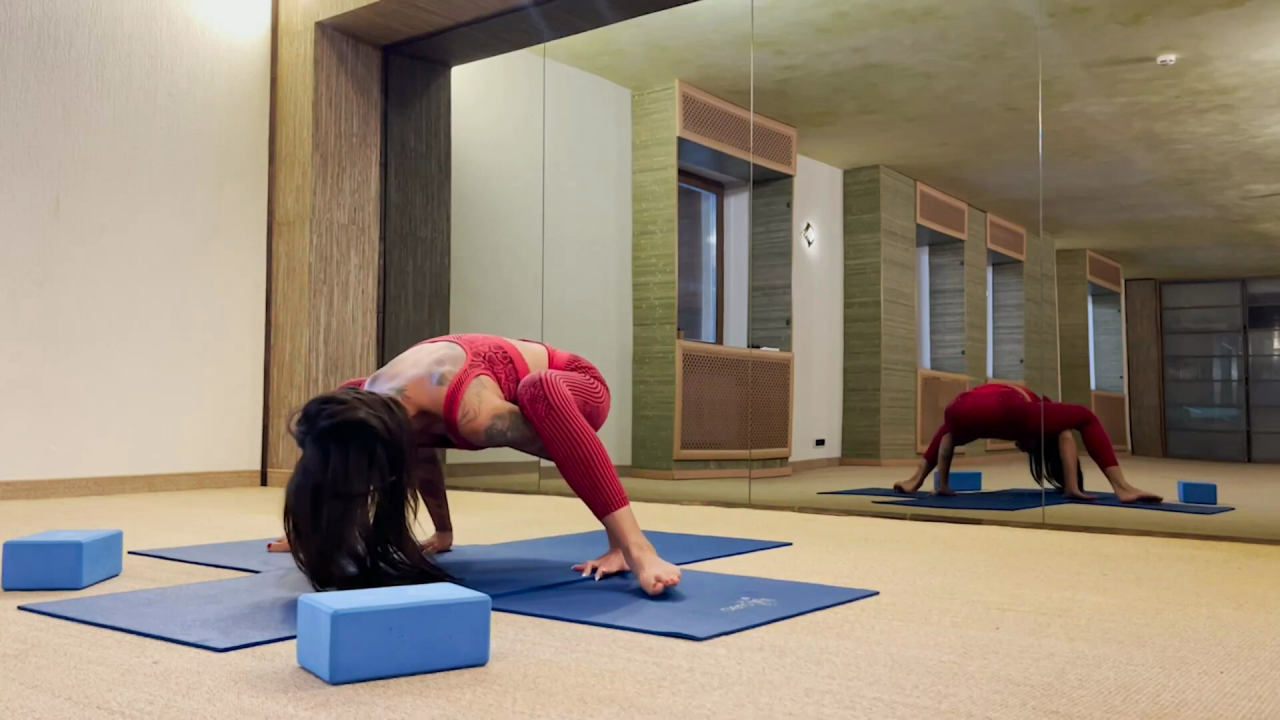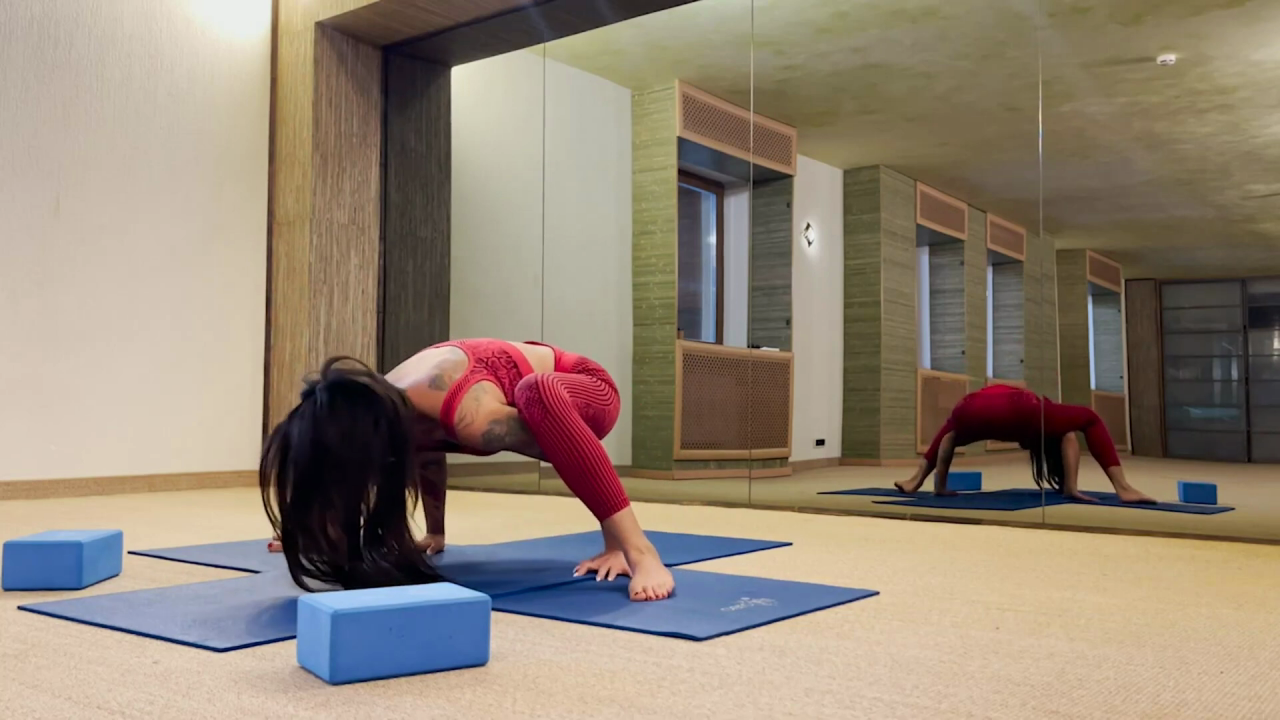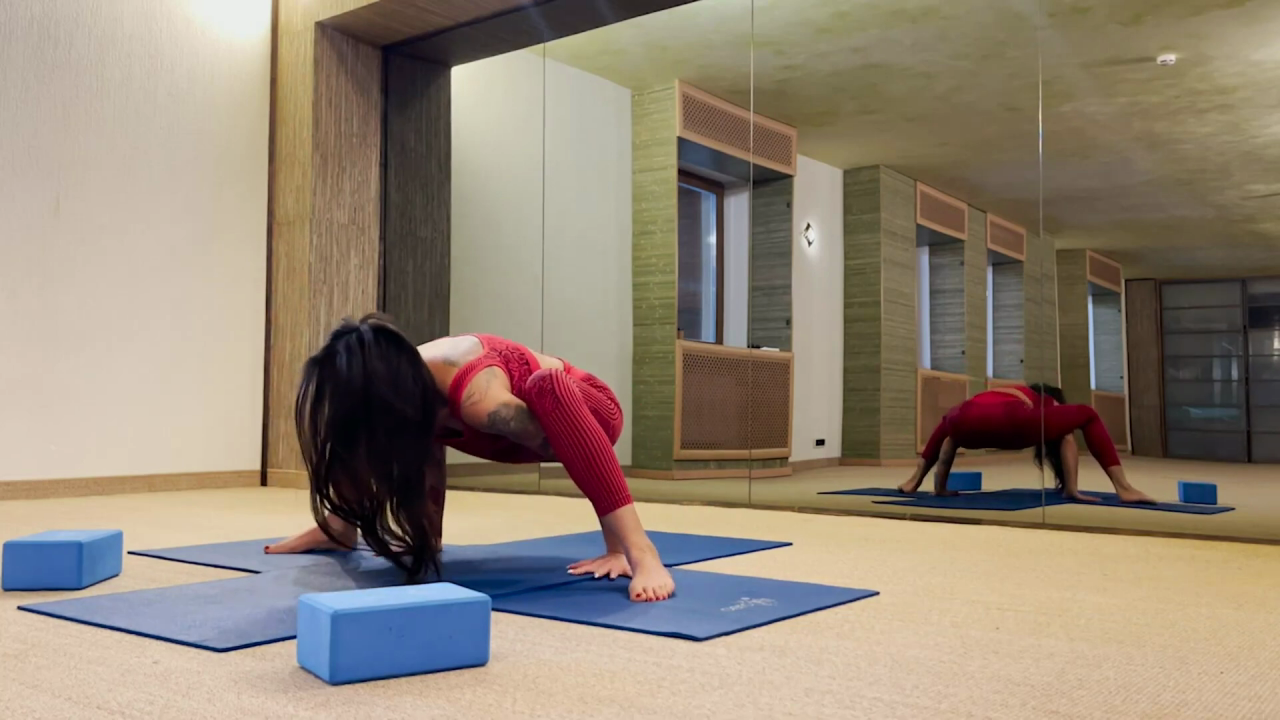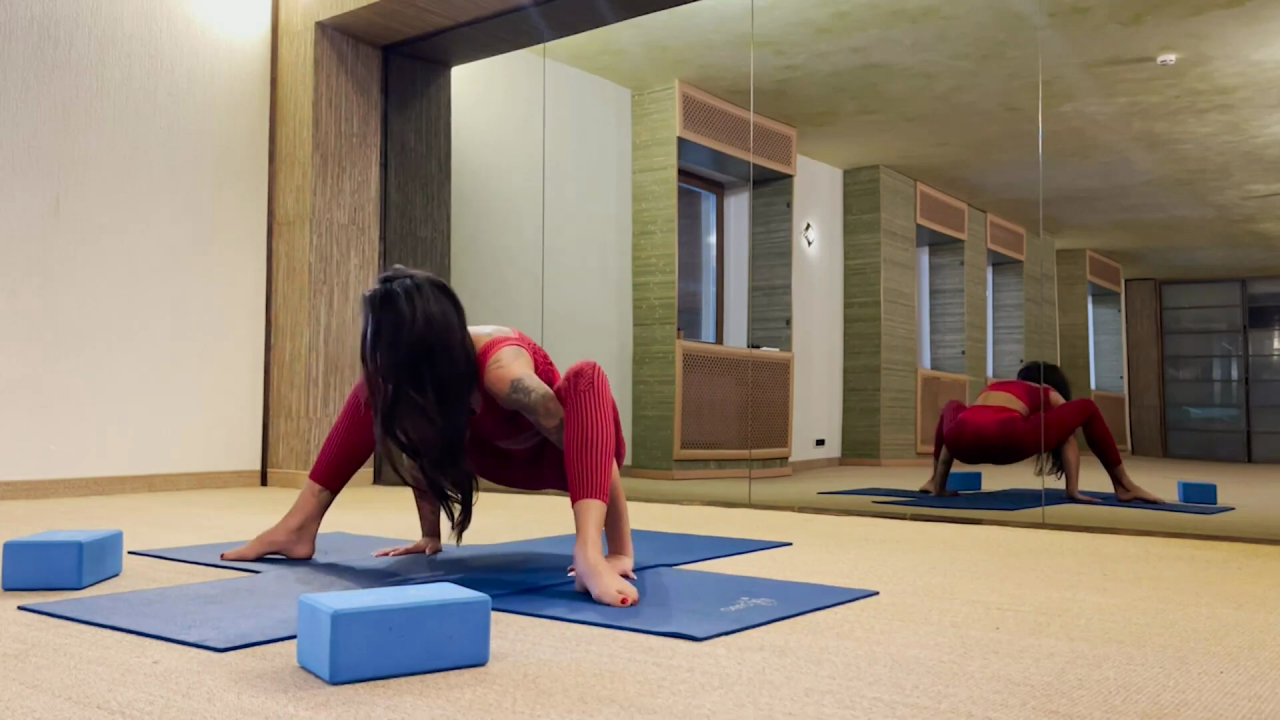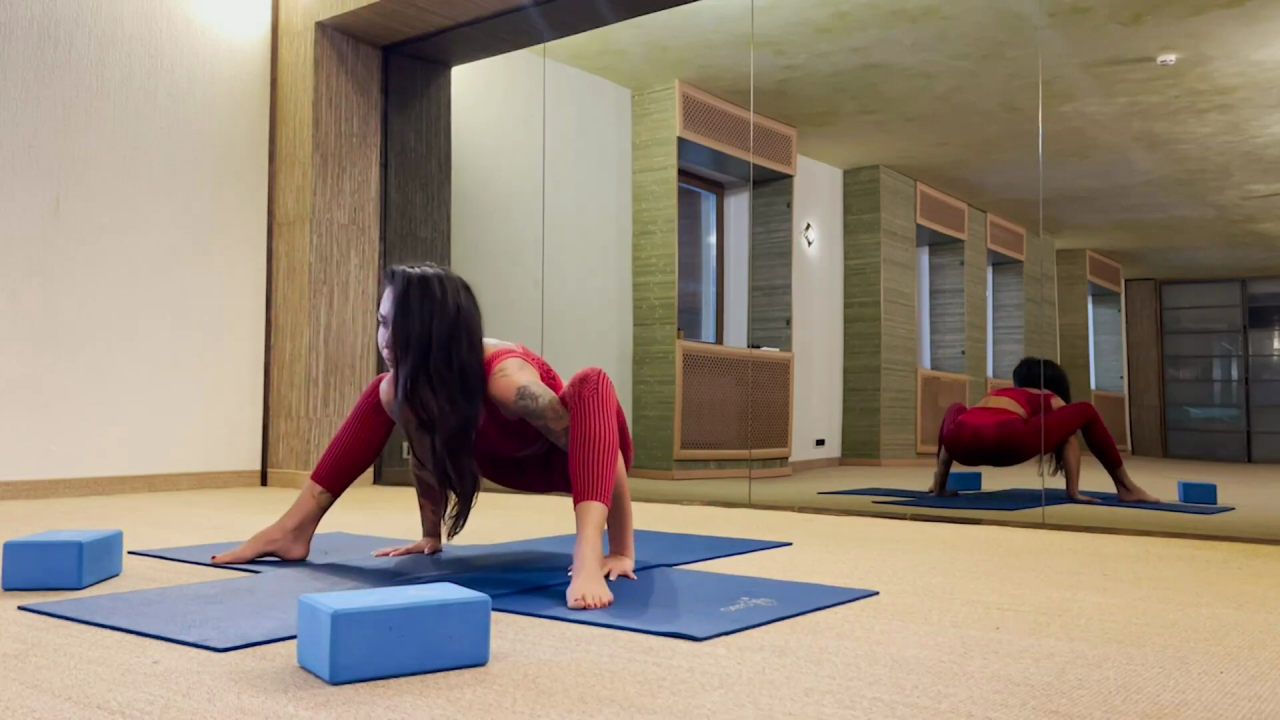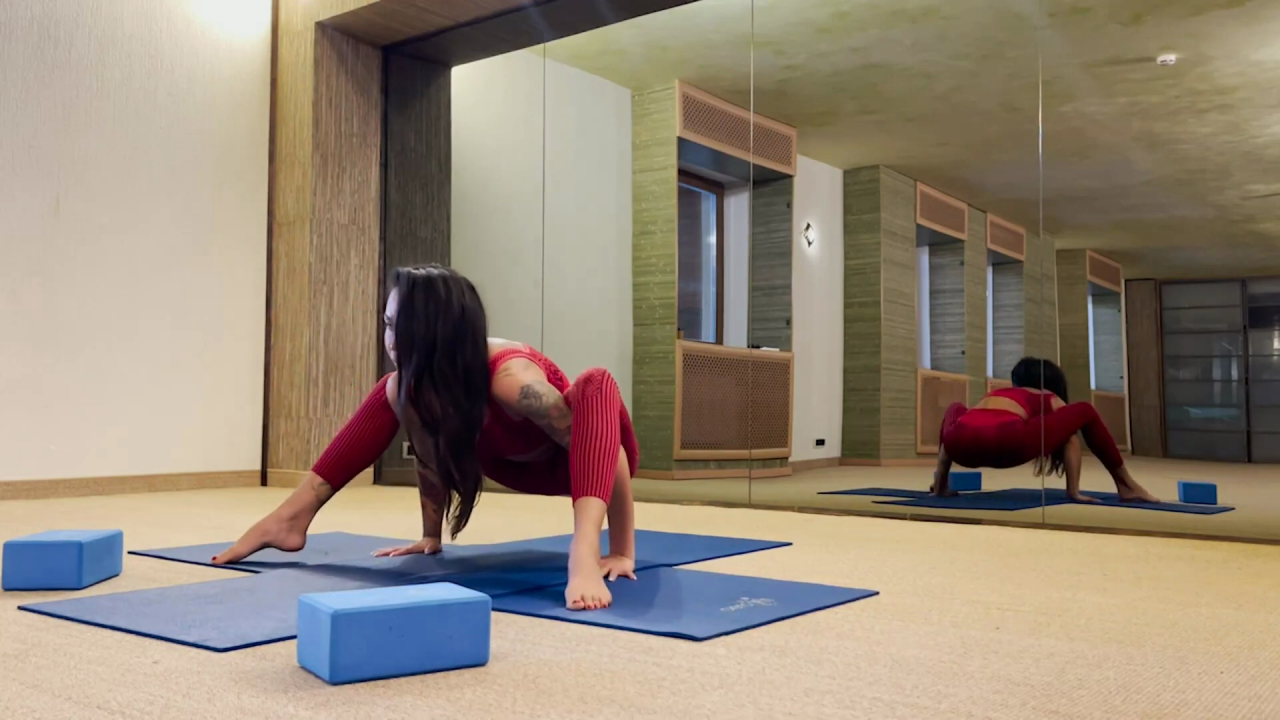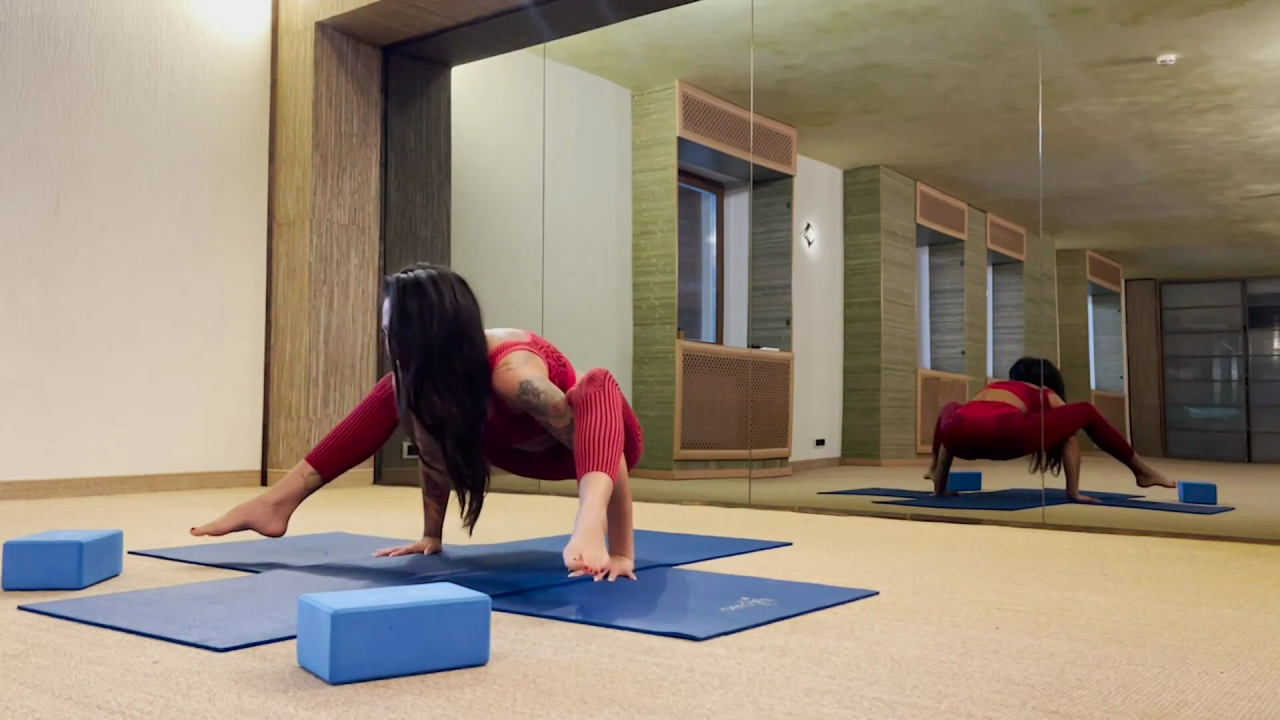
dt=0.7s
person 1, frame 1
left shoulder: (471, 411)
right shoulder: (366, 403)
left elbow: (573, 450)
left wrist: (626, 548)
right wrist: (442, 532)
left hip: (575, 389)
right hip: (512, 393)
left knee: (539, 392)
left ankle: (635, 546)
person 1, frame 2
left shoulder: (468, 414)
right shoulder: (379, 407)
left elbow: (575, 457)
left wrist: (625, 547)
right wrist: (433, 532)
left hip: (584, 391)
left knee: (538, 395)
left ankle: (636, 549)
person 1, frame 3
left shoulder: (478, 398)
right shoulder: (407, 387)
right elbow: (429, 456)
left wrist: (627, 551)
right wrist: (430, 536)
left hip: (585, 411)
right hip: (527, 419)
left knee: (548, 388)
left ankle: (642, 553)
right ankle: (341, 529)
person 1, frame 4
left shoulder: (503, 370)
right shoulder: (405, 377)
left elbow: (599, 454)
right elbow: (417, 449)
left wrist: (620, 553)
right wrist: (430, 536)
left hip: (563, 456)
right hip: (505, 455)
left knee: (585, 379)
right knee: (374, 393)
left ankle: (589, 554)
right ankle: (300, 529)
person 1, frame 5
left shoulder: (505, 379)
right shoulder: (399, 386)
left elbow: (607, 454)
right elbow: (425, 454)
left wrist: (621, 552)
right wrist: (431, 534)
left hip: (567, 460)
right hip: (511, 461)
left knee: (591, 385)
right knee: (381, 395)
left ankle: (588, 557)
right ankle: (296, 529)
person 1, frame 6
left shoulder: (512, 379)
right shoulder: (408, 384)
left elbow: (614, 455)
right elbow: (429, 454)
left wrist: (621, 553)
right wrist: (430, 536)
left hip: (576, 463)
right hip: (520, 464)
left knee: (596, 385)
right knee: (391, 396)
left ankle: (584, 554)
right ankle: (292, 518)
person 1, frame 7
left shoulder: (512, 373)
right shoulder: (417, 378)
left elbow: (603, 452)
right elbow: (434, 450)
left wrist: (622, 553)
right wrist: (431, 535)
left hip: (590, 442)
right hip: (526, 450)
left knee: (598, 386)
right knee: (393, 395)
left ankle: (589, 523)
right ankle: (278, 503)
person 2, frame 1
right shoulder: (1045, 415)
left elbow: (947, 437)
right elbow: (1066, 436)
left wrist: (942, 484)
right wrist: (1072, 487)
left hip: (961, 410)
right hip: (1004, 411)
left knee: (951, 429)
right knee: (1086, 418)
left ankle: (915, 481)
right ankle: (1122, 488)
person 2, frame 2
right shoulder: (1036, 407)
left elbow: (948, 438)
right elbow: (1069, 436)
left wrist: (940, 486)
right wrist: (1071, 487)
left hip: (970, 412)
right hip: (1013, 412)
left knee: (952, 427)
right knee: (1089, 420)
left ankle: (915, 481)
right ankle: (1123, 488)
person 2, frame 3
right shoulder: (1051, 405)
left elbow: (949, 439)
right elbow: (1067, 438)
left wrist: (940, 486)
right wrist: (1071, 488)
left hip: (968, 423)
right hip: (1010, 421)
left knee: (951, 421)
right knee: (1087, 416)
left ankle: (914, 481)
right ankle: (1123, 488)
person 2, frame 4
left shoulder: (993, 388)
right shoulder: (1051, 395)
right elbow: (1068, 437)
left wrist: (939, 485)
right wrist: (1073, 490)
left hip: (963, 439)
right hip: (1007, 438)
left knee: (952, 408)
right knee: (1087, 408)
left ankle: (934, 481)
right ankle: (1123, 487)
person 2, frame 5
left shoulder: (997, 393)
right shoulder: (1052, 399)
right elbow: (1070, 439)
left wrist: (939, 485)
right wrist: (1073, 491)
left hip: (962, 441)
right hip: (1006, 440)
left knee: (955, 410)
right knee: (1085, 412)
left ankle: (940, 484)
right ankle: (1125, 487)
person 2, frame 6
left shoulder: (995, 394)
right shoulder: (1052, 400)
left elbow: (948, 439)
right elbow: (1071, 438)
left wrist: (939, 486)
right wrist: (1074, 491)
left hip: (962, 444)
right hip: (1006, 442)
left knee: (956, 409)
right knee: (1085, 412)
left ankle: (942, 485)
right ankle: (1125, 485)
person 2, frame 7
left shoulder: (991, 387)
right shoulder: (1048, 396)
right elbow: (1070, 439)
left wrist: (940, 487)
right wrist: (1073, 491)
left hip: (961, 435)
right hip: (1005, 434)
left knee: (951, 409)
right knee: (1086, 412)
left ankle: (933, 470)
right ankle: (1141, 472)
